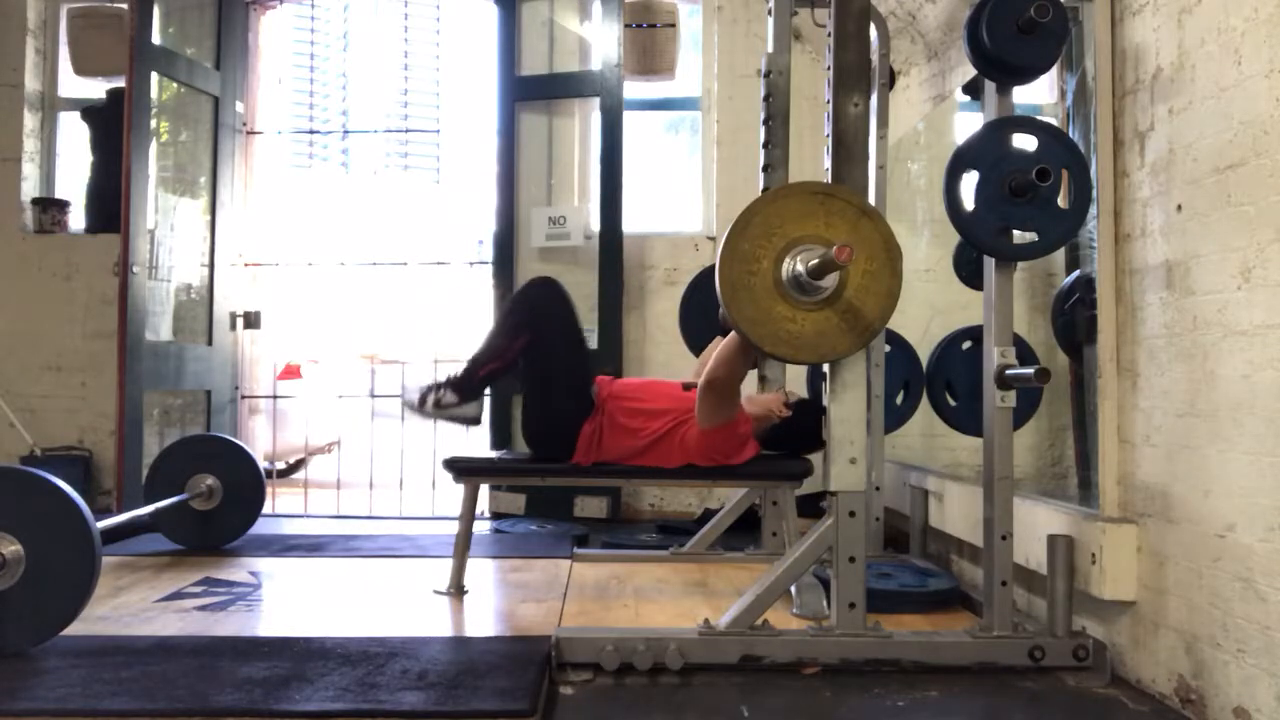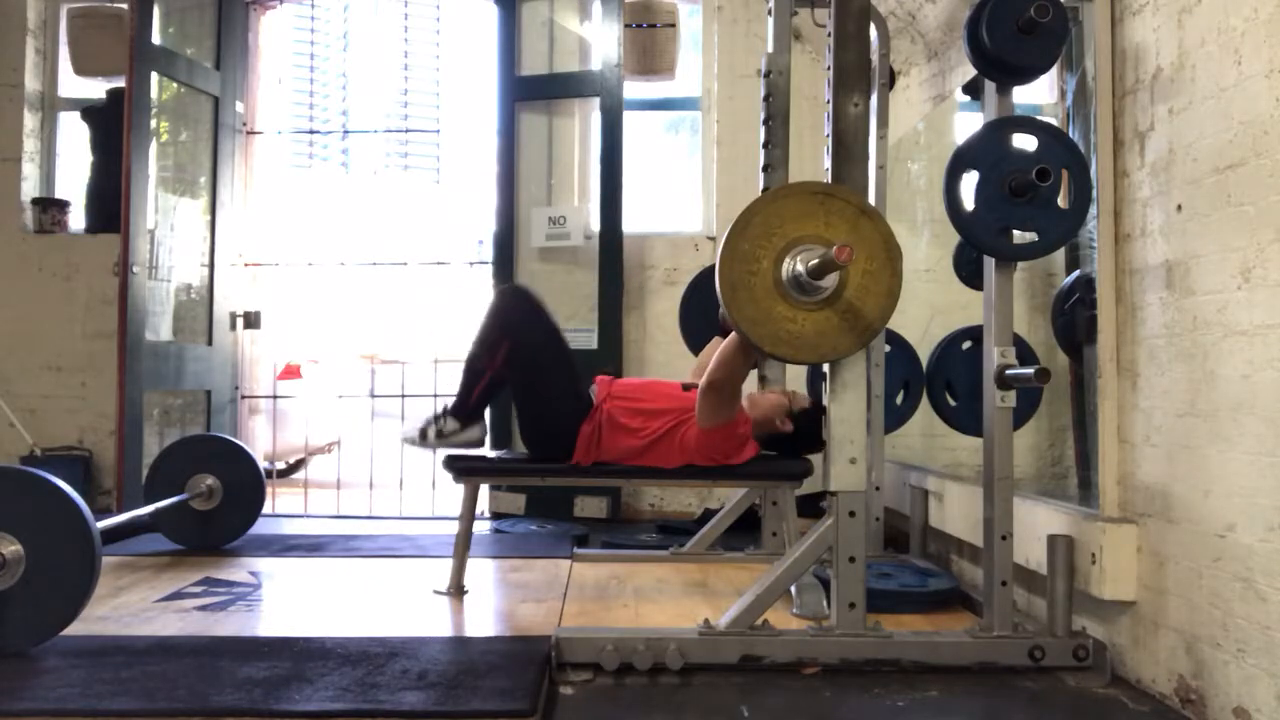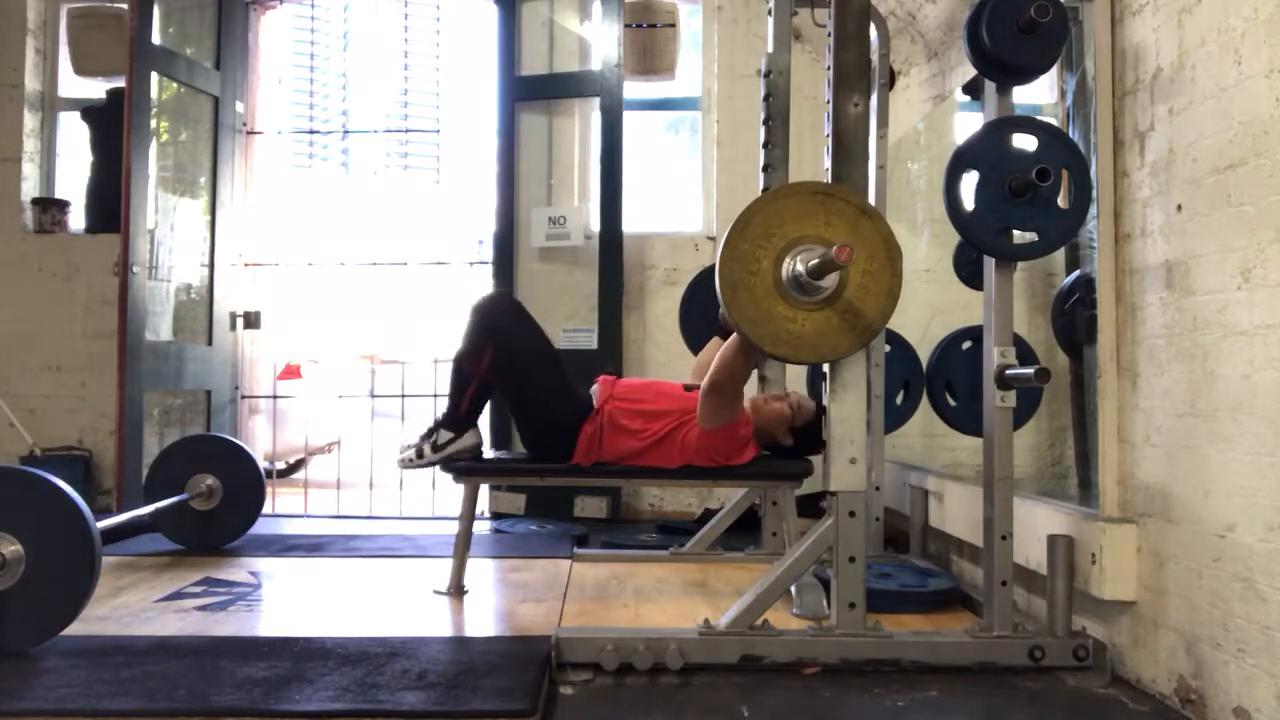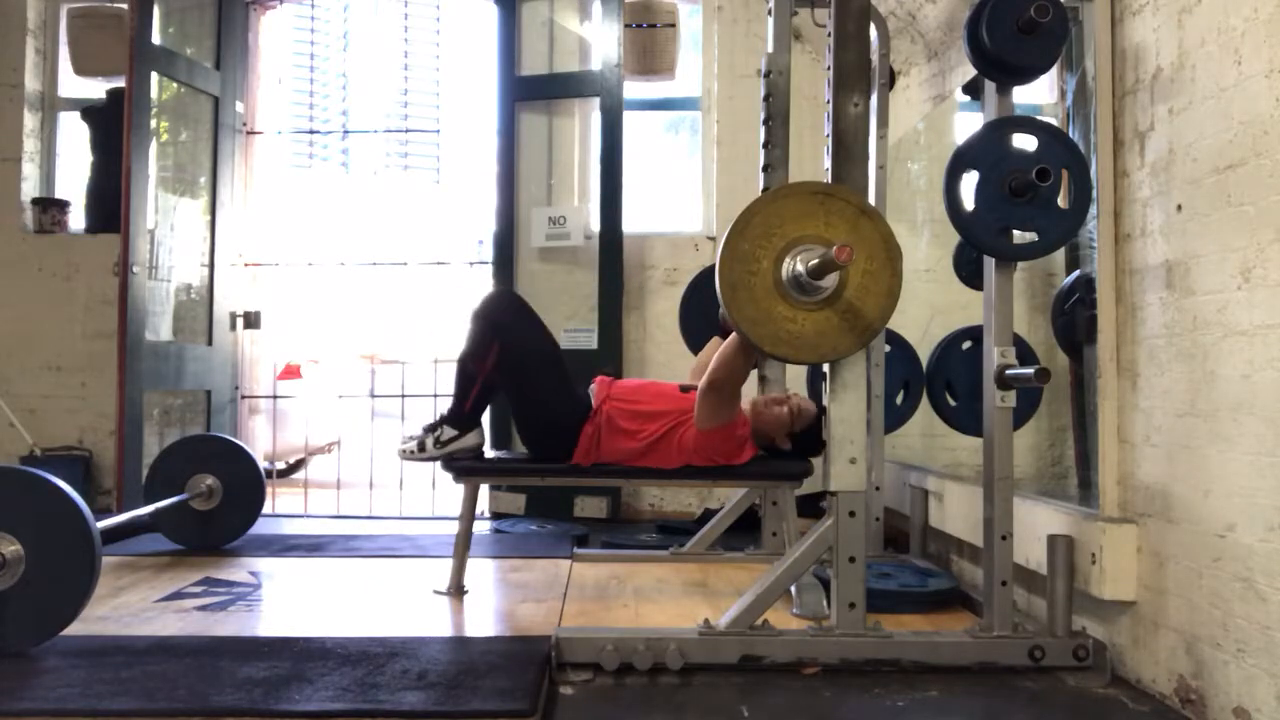
dt=0.1s
person 1, frame 1
left shoulder: (729, 440)
right shoulder: (737, 435)
left elbow: (715, 380)
right elbow: (705, 376)
right wrist: (734, 327)
left hip: (570, 433)
right hip: (583, 421)
left knee: (543, 298)
right knee: (546, 301)
left ankle: (462, 393)
right ankle: (466, 392)
person 1, frame 2
left shoulder: (730, 440)
right shoulder: (735, 428)
left elbow: (716, 381)
right elbow: (703, 376)
right wrist: (735, 325)
left hip: (569, 433)
right hip: (583, 416)
left knee: (513, 307)
right knee: (515, 307)
left ankle: (462, 421)
right ankle: (465, 419)
person 1, frame 3
left shoulder: (731, 442)
right shoulder: (737, 429)
left elbow: (718, 383)
right elbow: (703, 376)
right wrist: (735, 325)
left hip: (571, 434)
right hip: (584, 414)
left knee: (495, 315)
right knee: (499, 310)
left ankle: (456, 429)
right ankle: (458, 427)
person 1, frame 4
left shoulder: (729, 443)
right shoulder: (735, 426)
left elbow: (717, 382)
right elbow: (701, 377)
right wrist: (732, 326)
left hip: (569, 434)
right hip: (584, 413)
left knee: (498, 311)
right knee: (504, 308)
left ankle: (458, 429)
right ankle: (461, 425)
